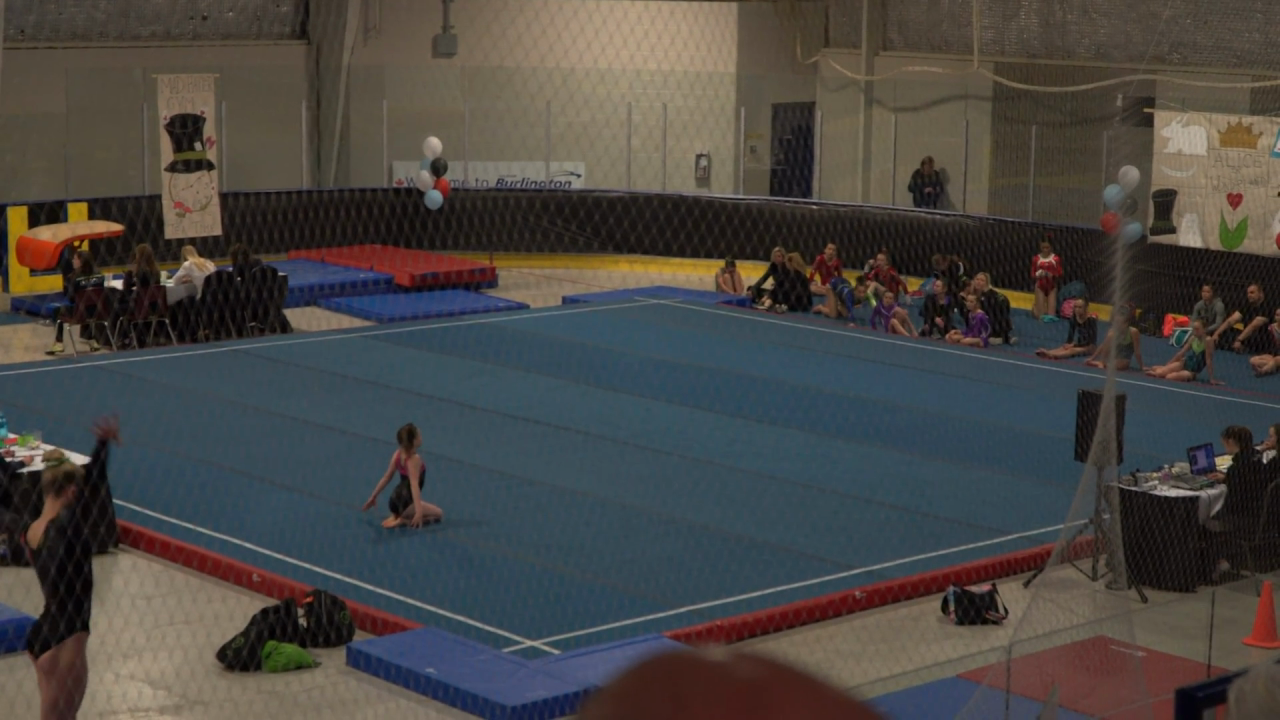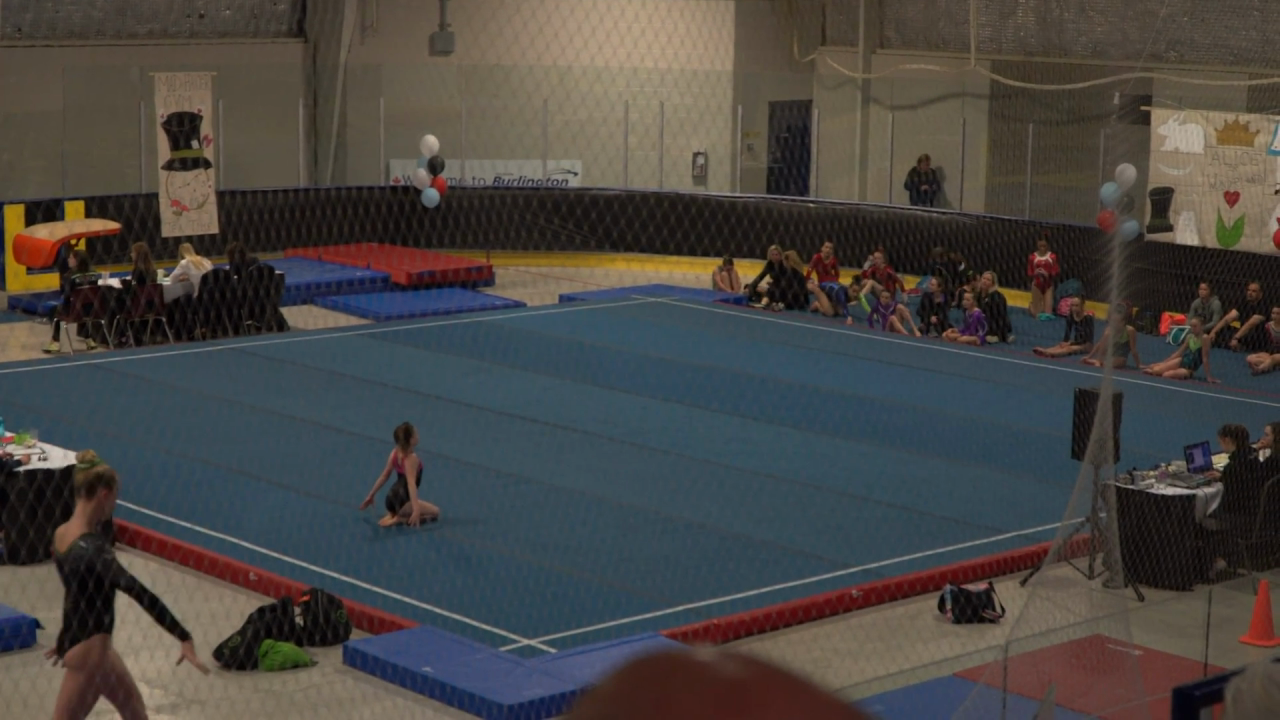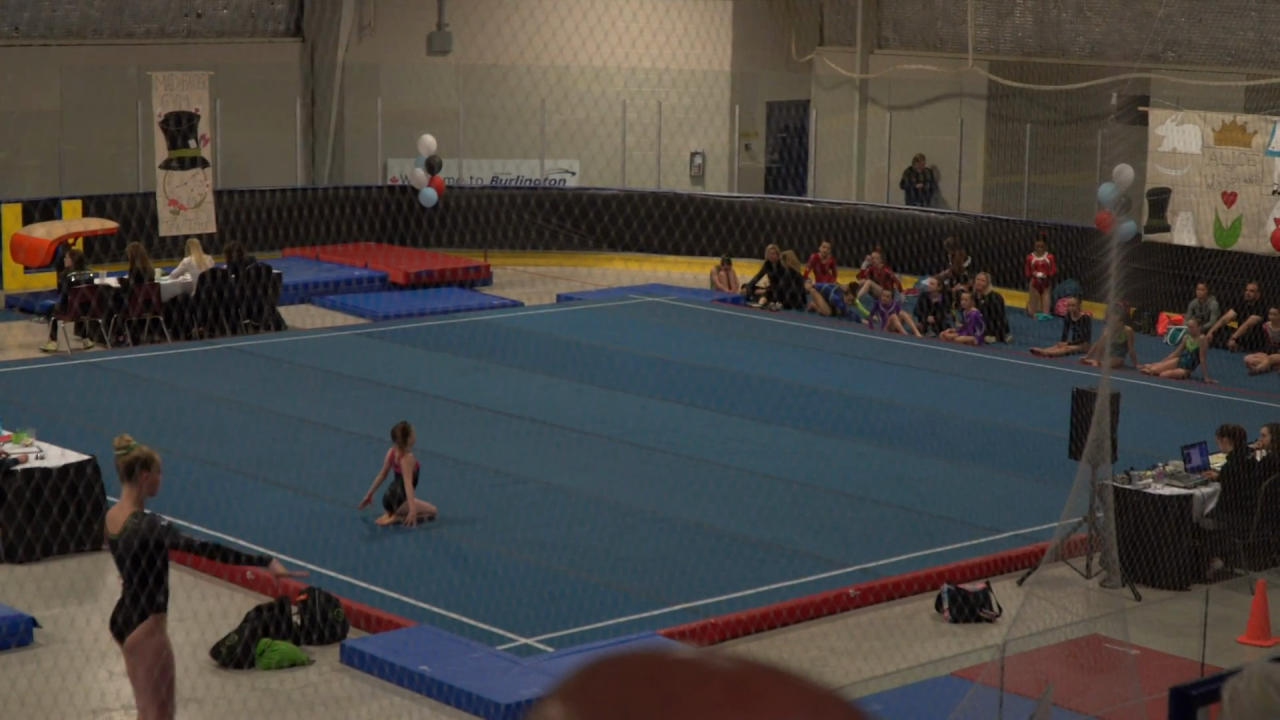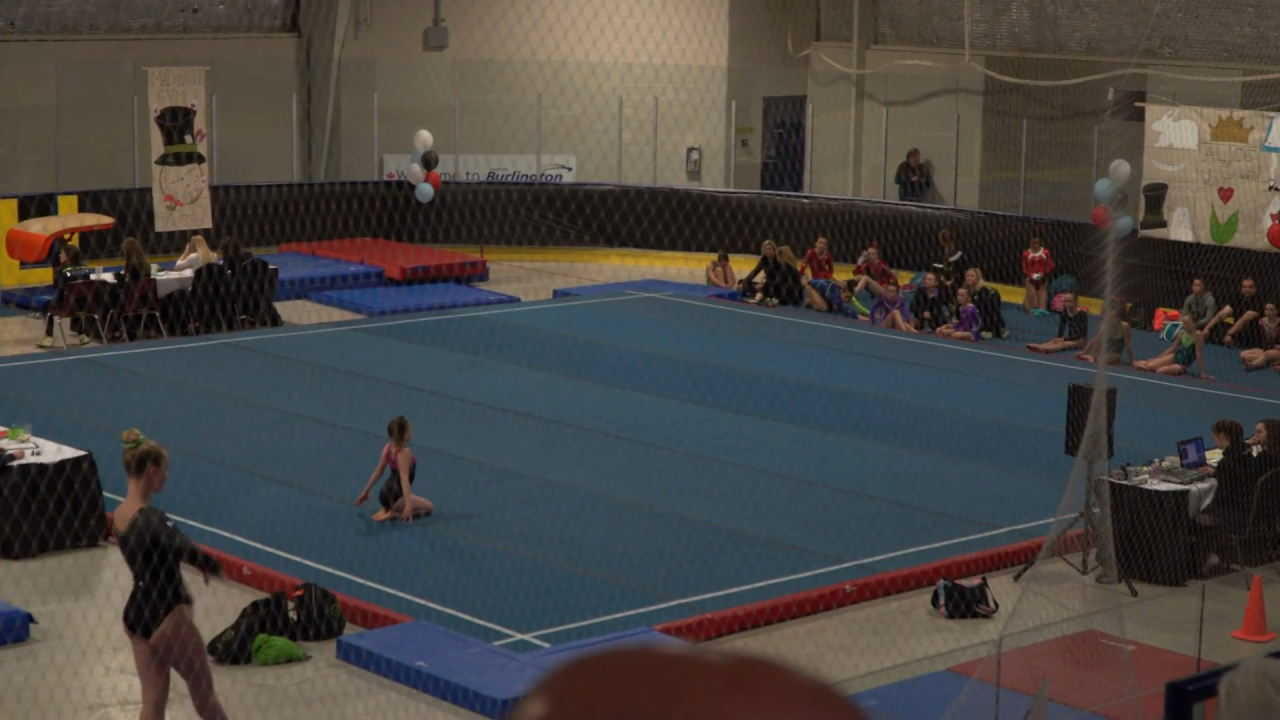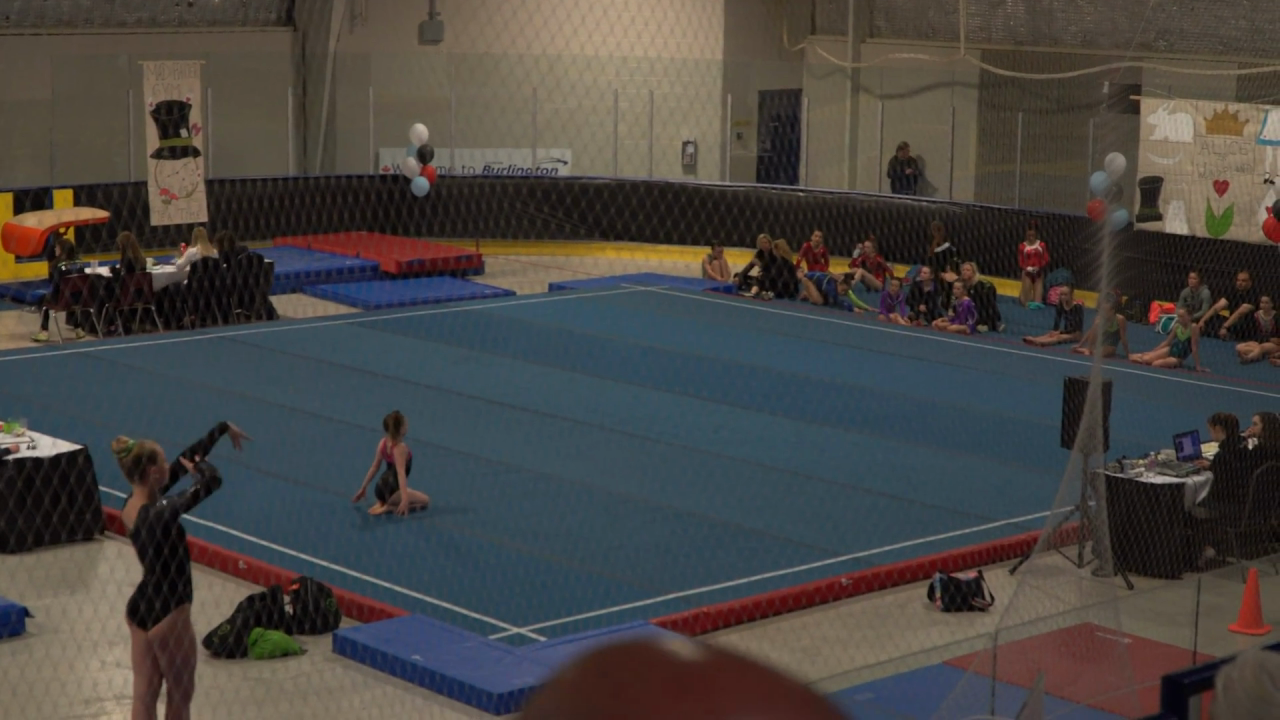
dt=0.5s
person 1, frame 1
left shoulder: (32, 531)
right shoulder: (63, 527)
right elbow: (89, 482)
right wrist: (103, 442)
left hip: (45, 638)
right hip: (66, 646)
person 1, frame 2
left shoulder: (63, 535)
right shoulder: (91, 548)
right elbow: (138, 593)
right wrist: (185, 638)
left hip: (87, 640)
right hip: (89, 647)
person 1, frame 3
left shoulder: (113, 516)
right shoulder: (146, 525)
right elbow: (207, 550)
right wrist: (266, 563)
left hip: (122, 620)
right hip: (145, 627)
person 1, frame 4
left shoulder: (121, 514)
right shoulder: (153, 520)
right elbow: (193, 554)
left wrist: (184, 595)
right wrist: (214, 567)
left hip: (135, 615)
right hip: (166, 620)
right knee: (203, 690)
person 1, frame 5
left shoulder: (134, 504)
right shoulder: (159, 513)
left elbow: (184, 462)
right elbow: (211, 481)
left wrist: (223, 429)
right wrist: (201, 464)
left hip: (139, 609)
right hip: (166, 616)
